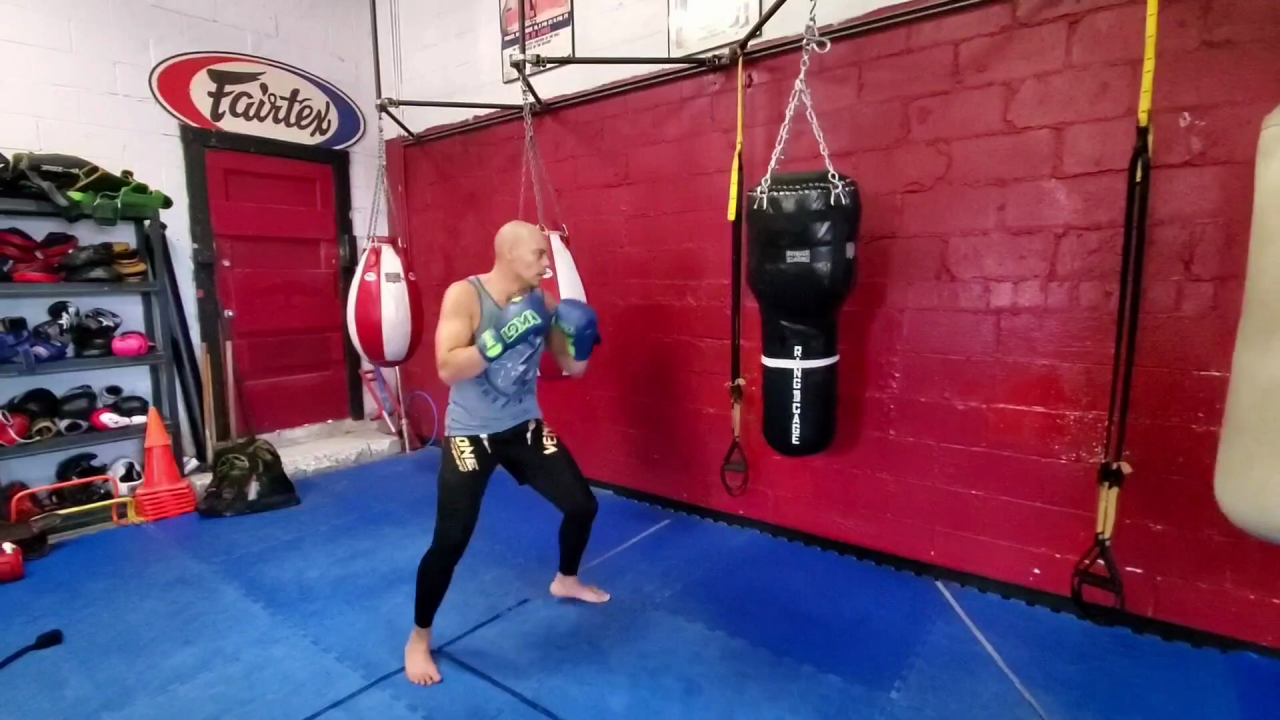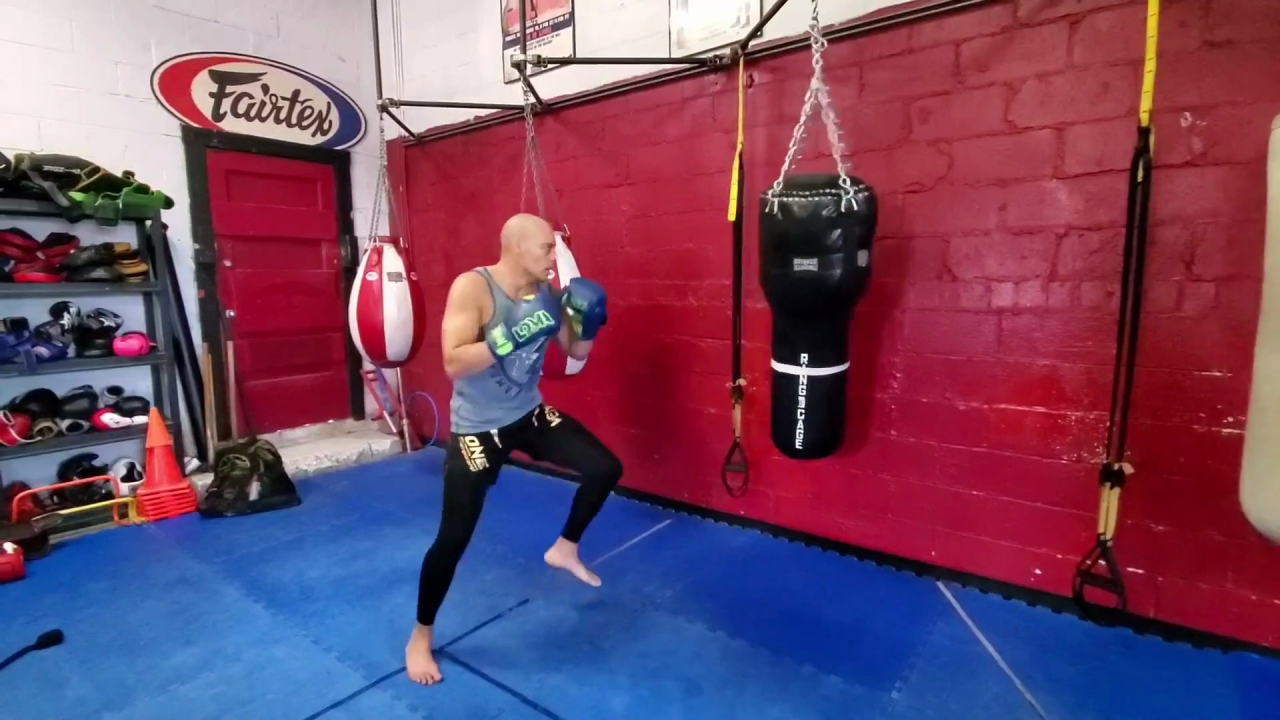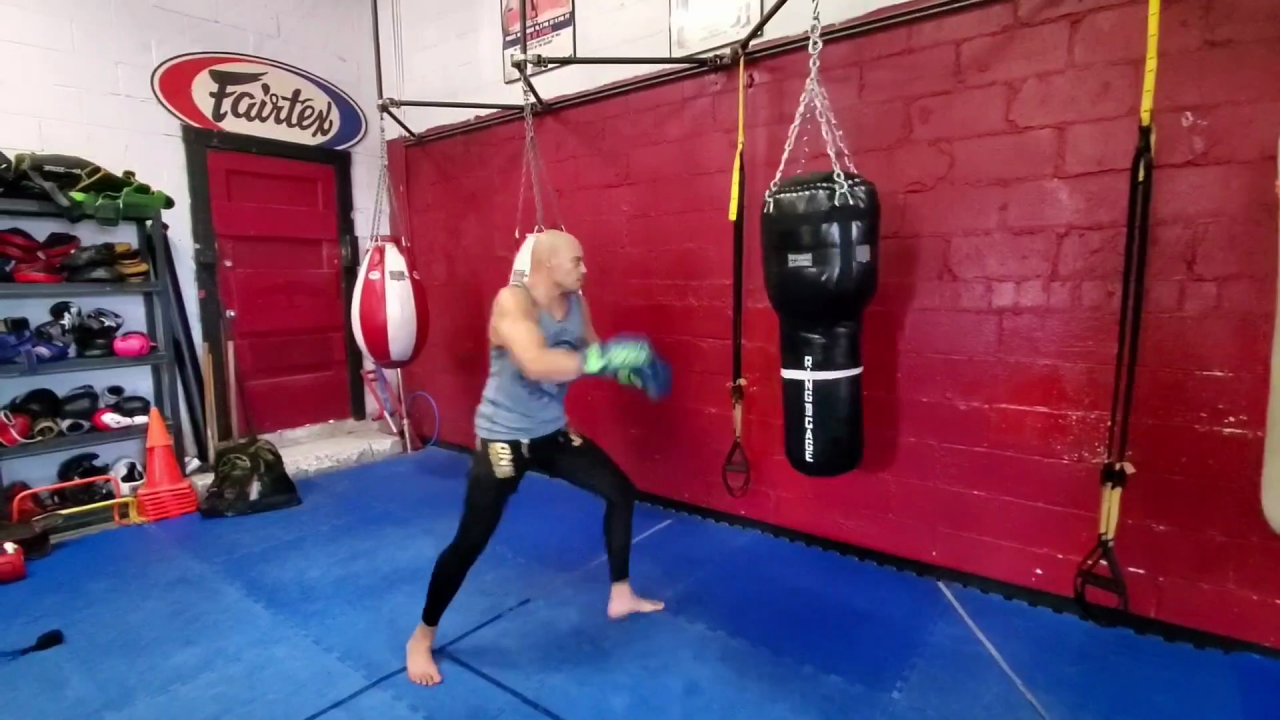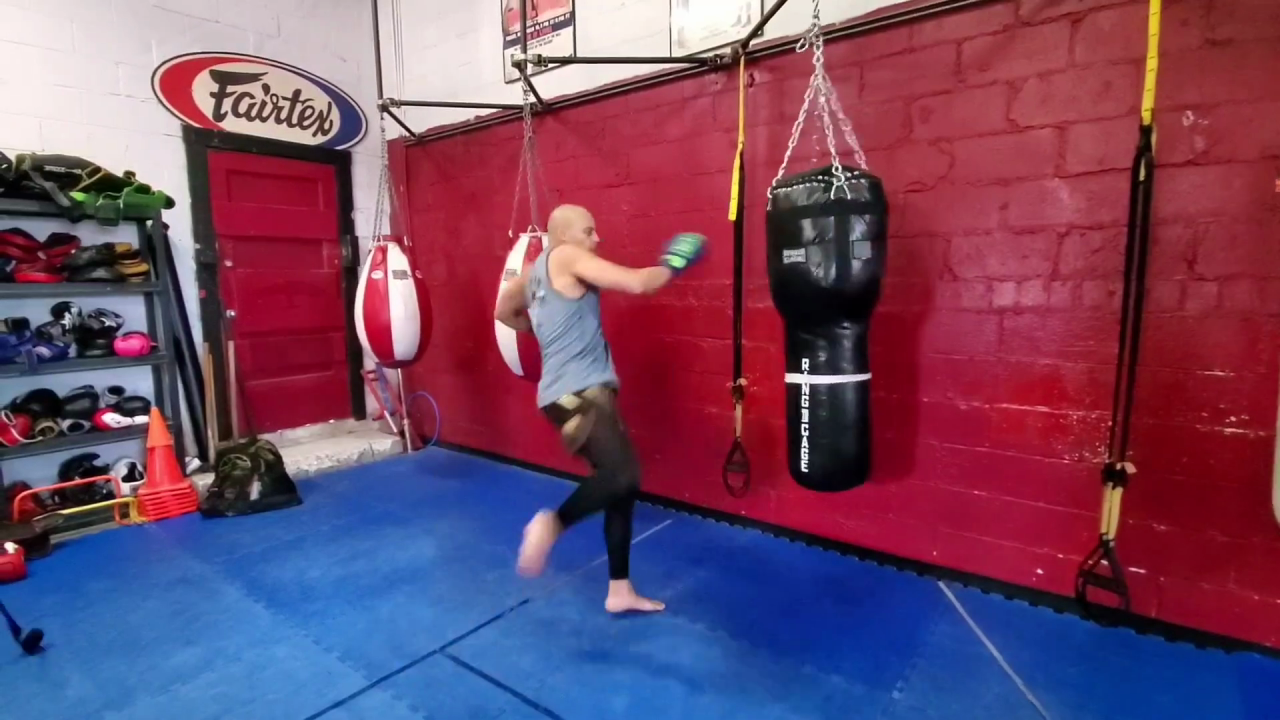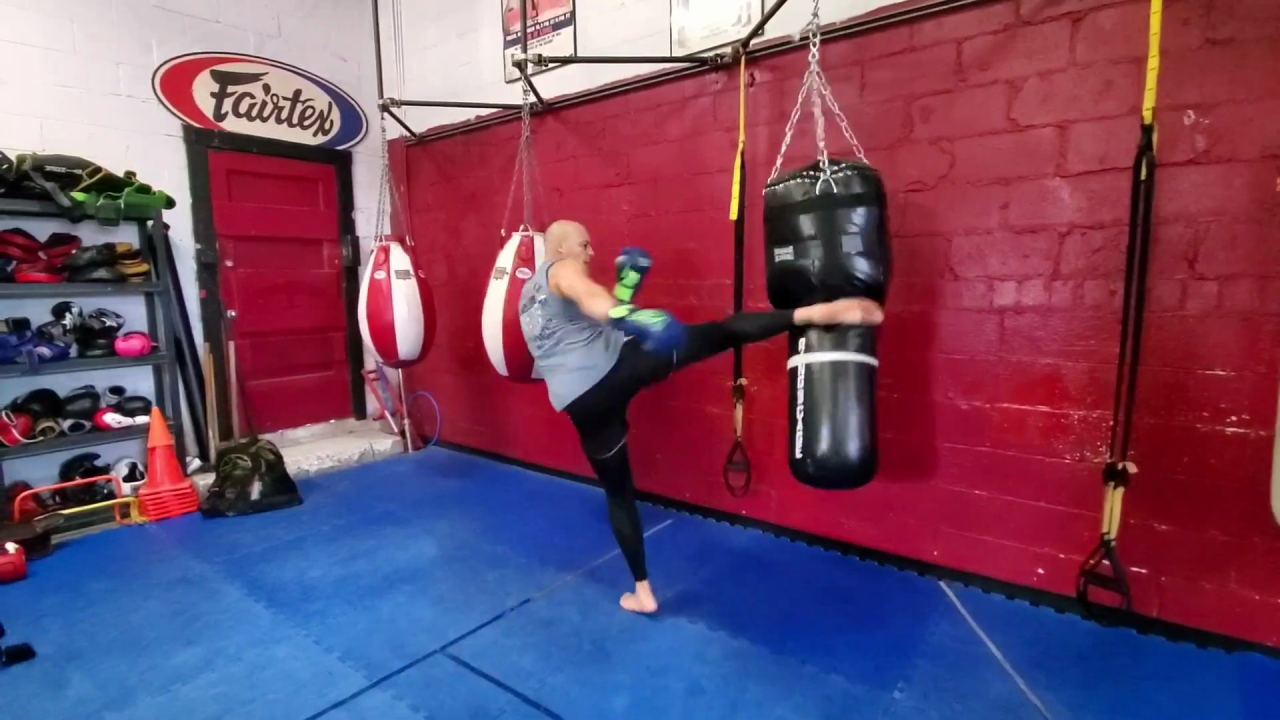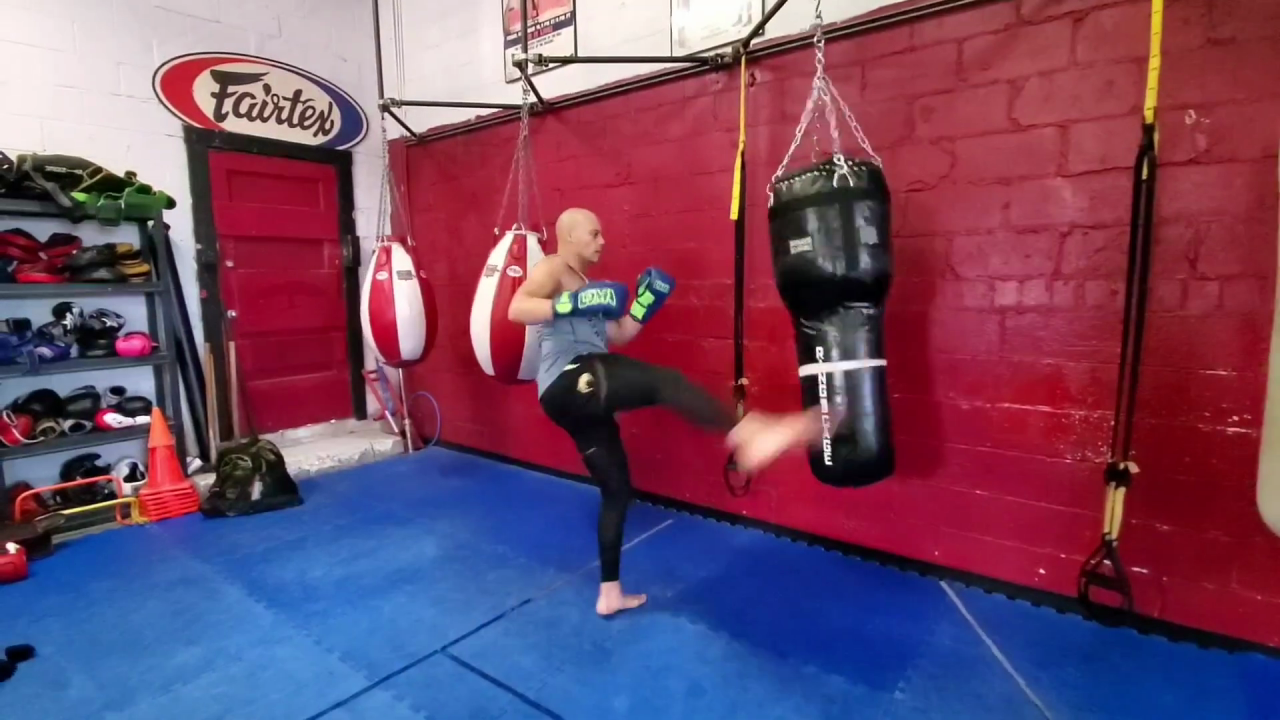
dt=0.2s
person 1, frame 1
left shoulder: (541, 302)
right shoulder: (464, 295)
left elbow: (573, 366)
right elbow: (449, 370)
left wrist: (579, 339)
right wrist: (501, 337)
left hip: (526, 428)
right hip: (472, 435)
left knee: (582, 504)
right knee: (451, 540)
left ankle: (567, 580)
right ankle: (419, 638)
person 1, frame 2
left shoulder: (545, 292)
right shoulder: (471, 287)
left elbow: (576, 348)
right elbow: (454, 364)
left wrist: (586, 319)
right wrist: (511, 336)
left hip: (531, 415)
right hip: (477, 429)
left knee: (606, 468)
right knee: (453, 538)
left ankle: (565, 549)
right ankle: (420, 637)
person 1, frame 3
left shoulder: (575, 304)
right shoulder: (513, 301)
left elbow: (594, 352)
right elbow: (540, 366)
left wrist: (635, 371)
right wrist: (611, 358)
left hip: (553, 431)
right hip: (504, 437)
left knee: (621, 493)
right knee: (470, 542)
left ankle: (621, 595)
right ankle: (423, 636)
person 1, frame 4
left shoulder: (533, 274)
right shoulder: (566, 256)
left elbow: (503, 312)
right elbow: (636, 284)
right wrist: (677, 259)
left hip: (579, 390)
right hip: (580, 391)
left knee: (620, 487)
right knee: (622, 477)
left ankle: (620, 590)
right ankle: (550, 525)
person 1, frame 5
left shoulder: (532, 290)
right shoulder: (563, 270)
right elbow: (590, 298)
left wrist: (629, 283)
right wrist: (637, 319)
left hip: (579, 400)
right hip: (608, 371)
left knee: (618, 492)
right knee: (716, 333)
left ankle: (640, 592)
right ankle: (820, 312)
person 1, frame 6
left shoulder: (581, 278)
right shoulder: (553, 269)
left elbow: (616, 336)
right elbow: (518, 309)
left wrist: (644, 303)
right wrist: (577, 302)
left hip: (577, 397)
right hip: (572, 380)
left knee: (617, 488)
right knee: (662, 380)
left ankle: (611, 592)
right ankle: (746, 436)
